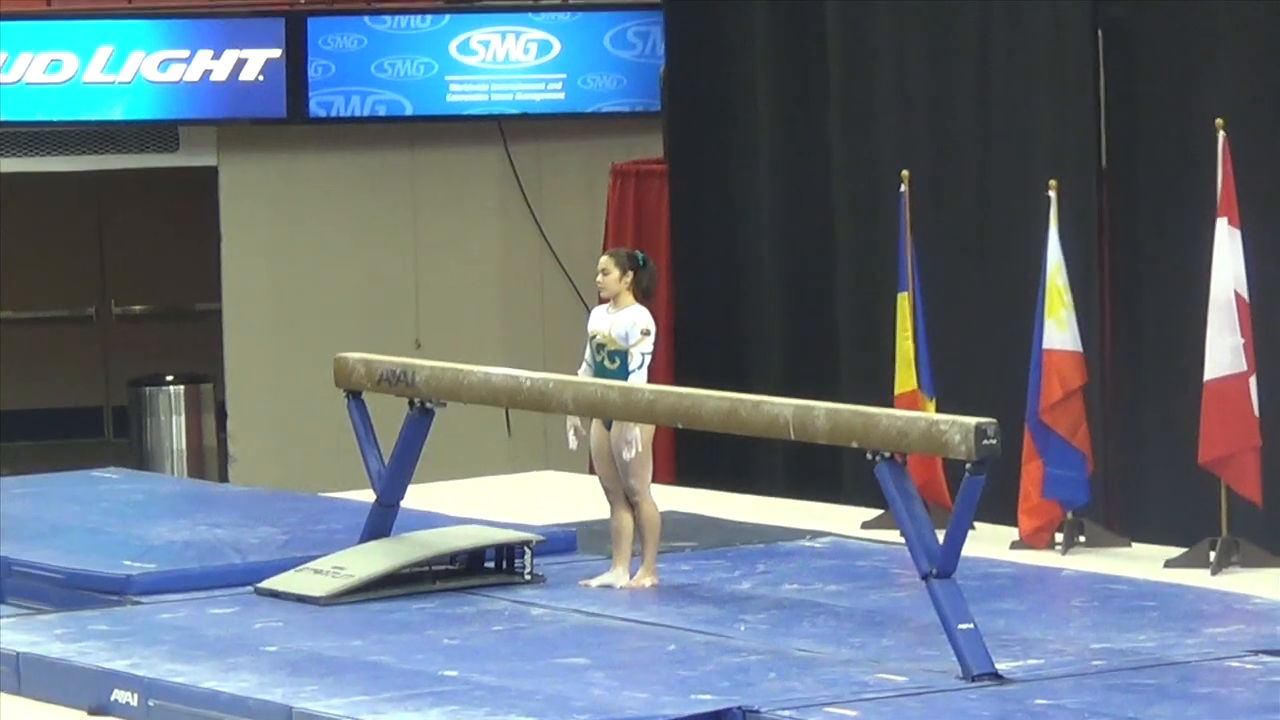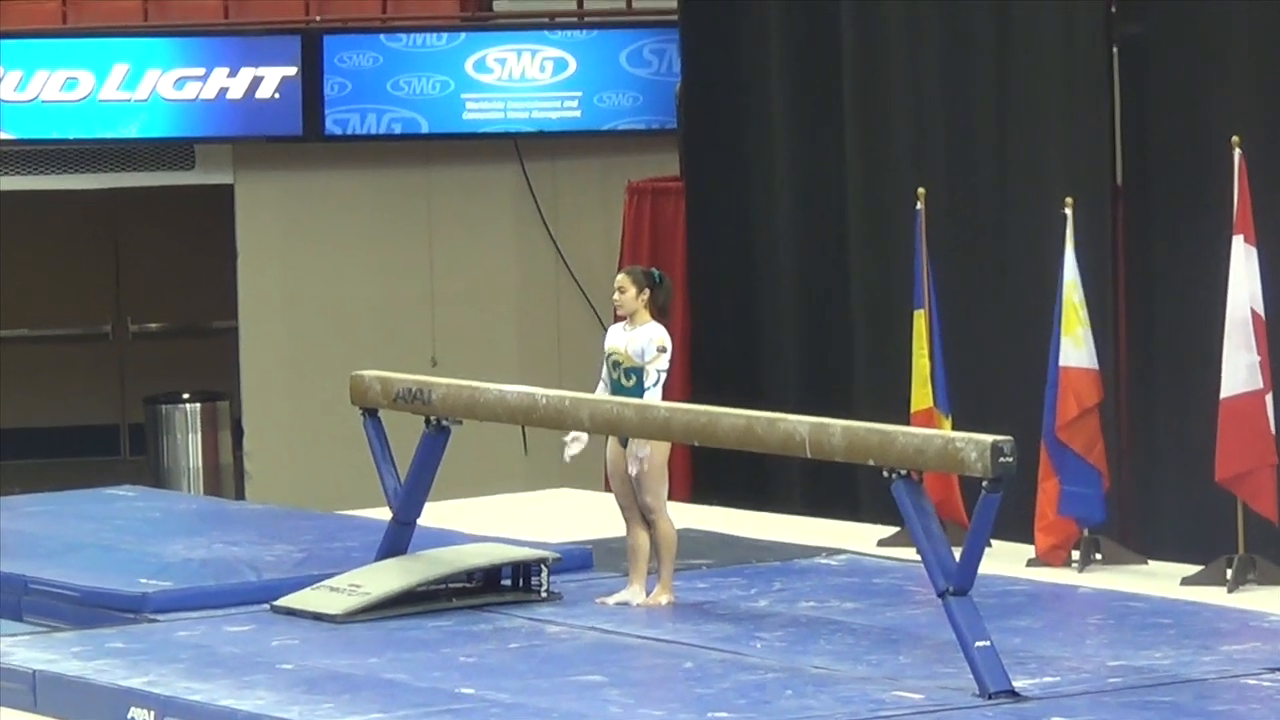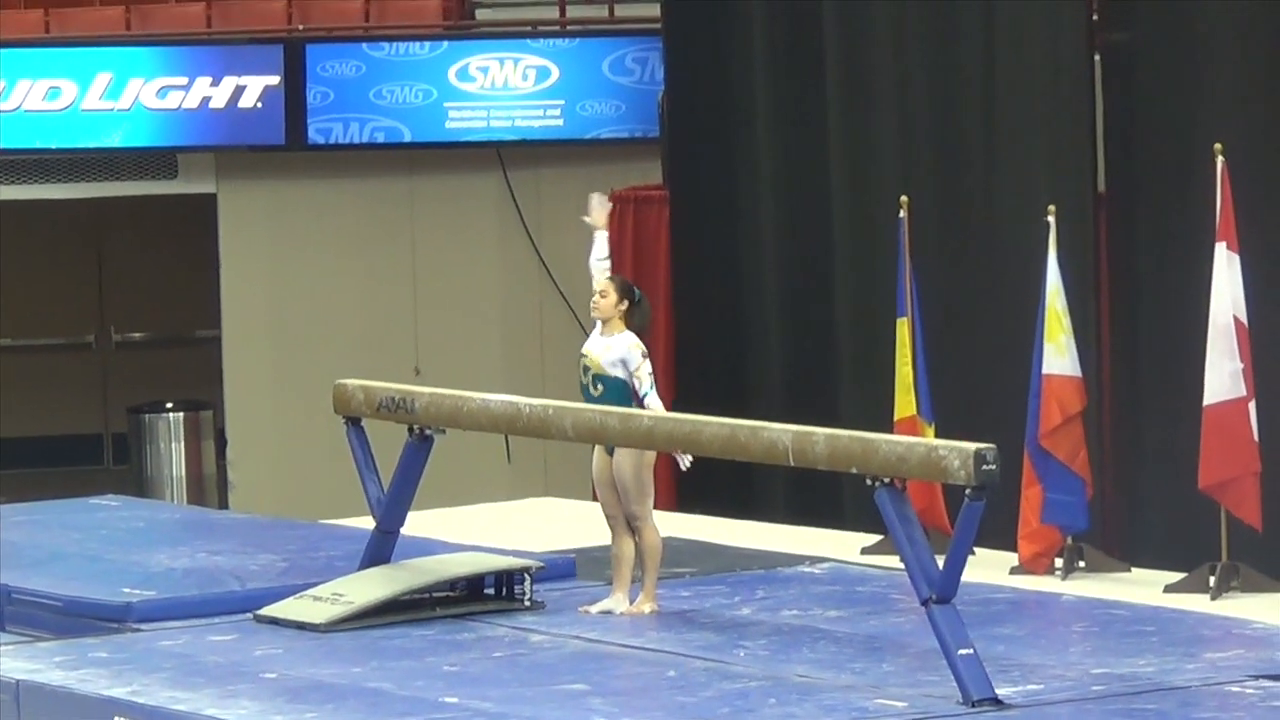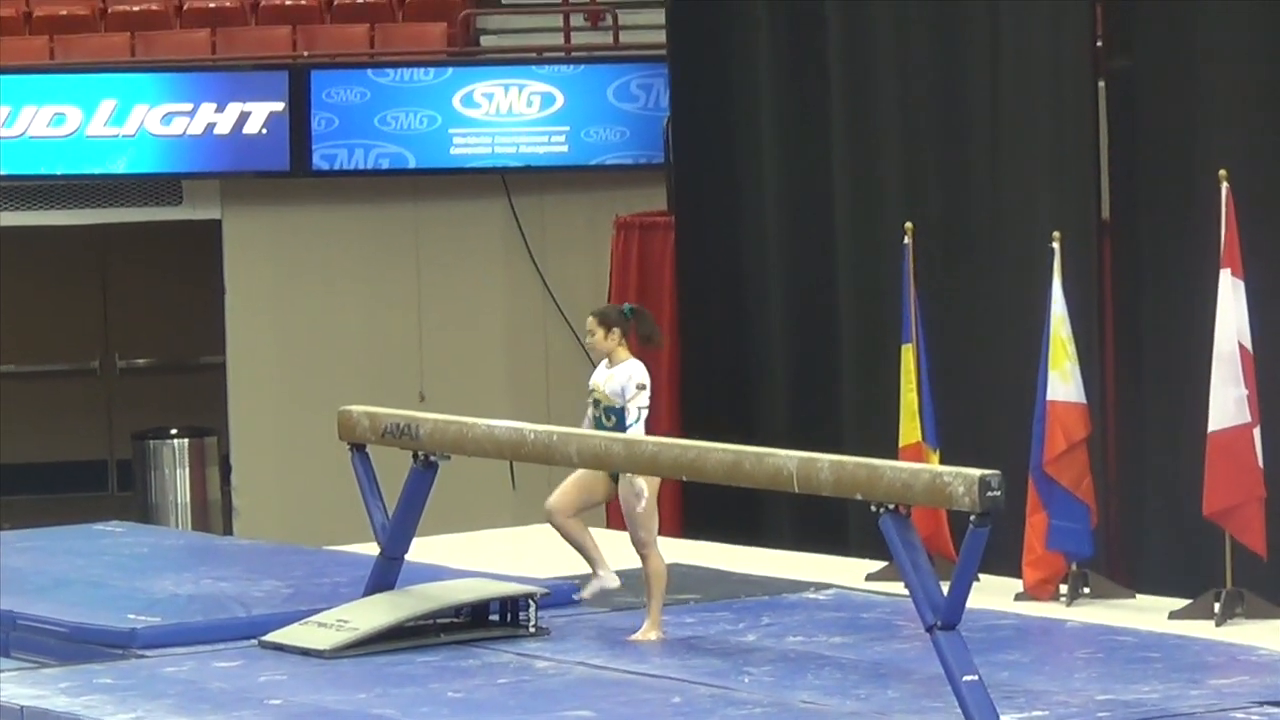
dt=0.5s
person 1, frame 1
left shoulder: (639, 318)
right shoulder: (597, 314)
left elbow: (638, 372)
right elbow: (587, 365)
left wrist: (631, 420)
right wrist: (575, 410)
right hip: (602, 412)
left knee: (637, 493)
right knee: (614, 495)
left ankle: (648, 570)
right ankle: (619, 569)
person 1, frame 2
left shoulder: (656, 336)
right shoulder: (614, 333)
left elbow: (653, 391)
right elbow: (605, 385)
left wrist: (643, 438)
right wrist: (583, 428)
right hip: (619, 430)
left knee: (653, 511)
right knee: (630, 512)
left ankle: (665, 587)
right ankle: (635, 586)
person 1, frame 3
left shoulder: (629, 345)
right shoulder: (599, 331)
left elbow: (648, 394)
right elbow: (600, 272)
right wrist: (600, 231)
right hip: (605, 439)
left knee: (638, 520)
right knee: (616, 521)
left ankle: (648, 597)
right ankle: (618, 595)
person 1, frame 4
left shoulder: (634, 372)
right shoulder: (603, 367)
left elbow: (636, 427)
left wrist: (639, 474)
right wrist: (586, 429)
left knee: (644, 544)
right knee: (556, 508)
left ankle: (654, 623)
right ankle: (603, 572)
